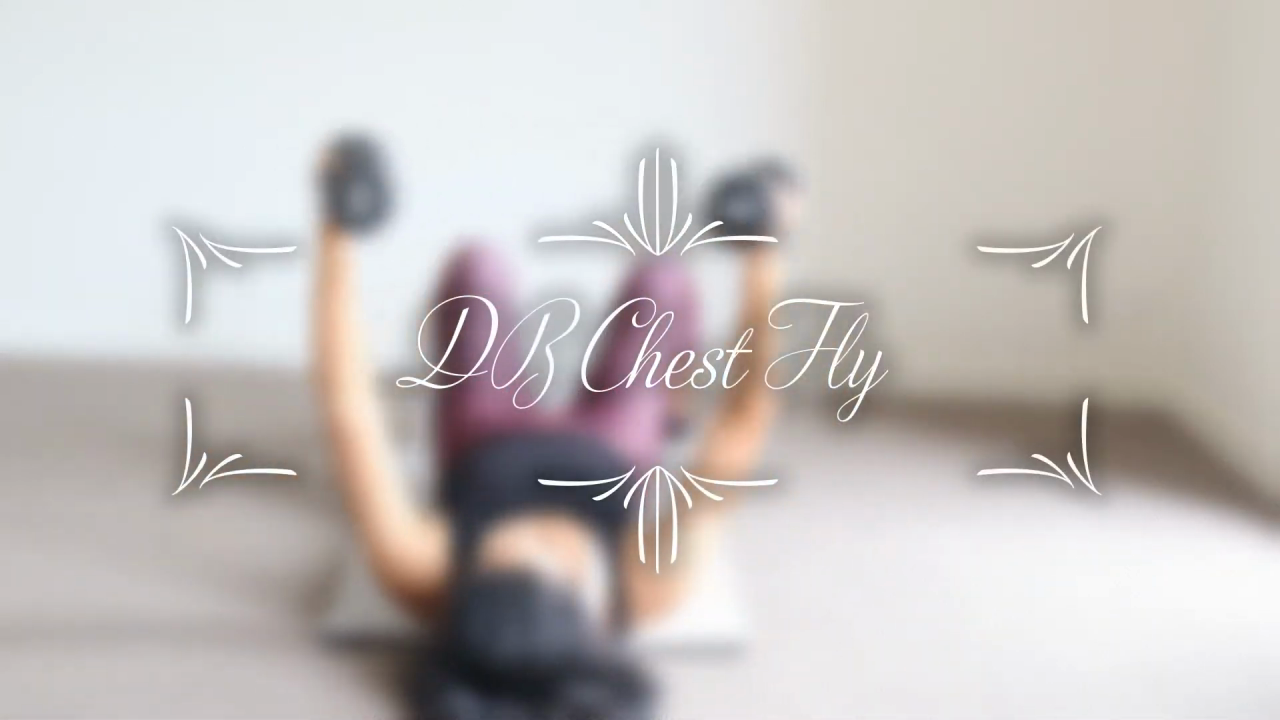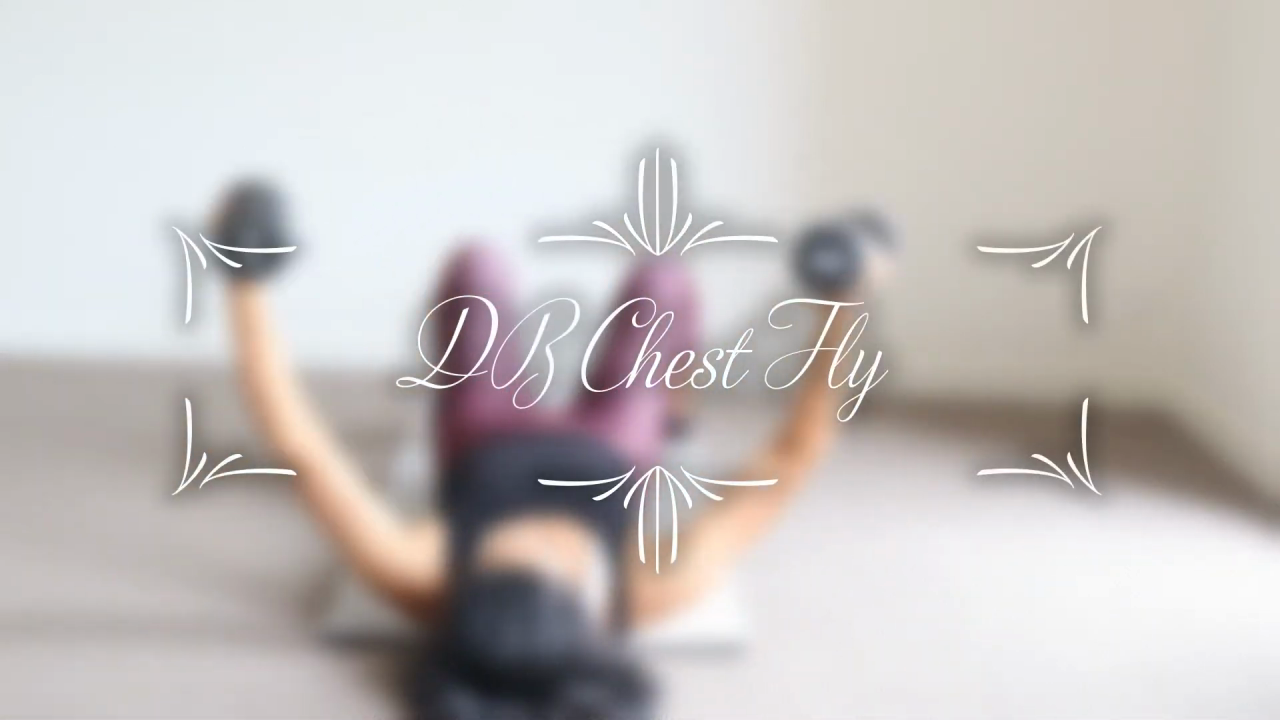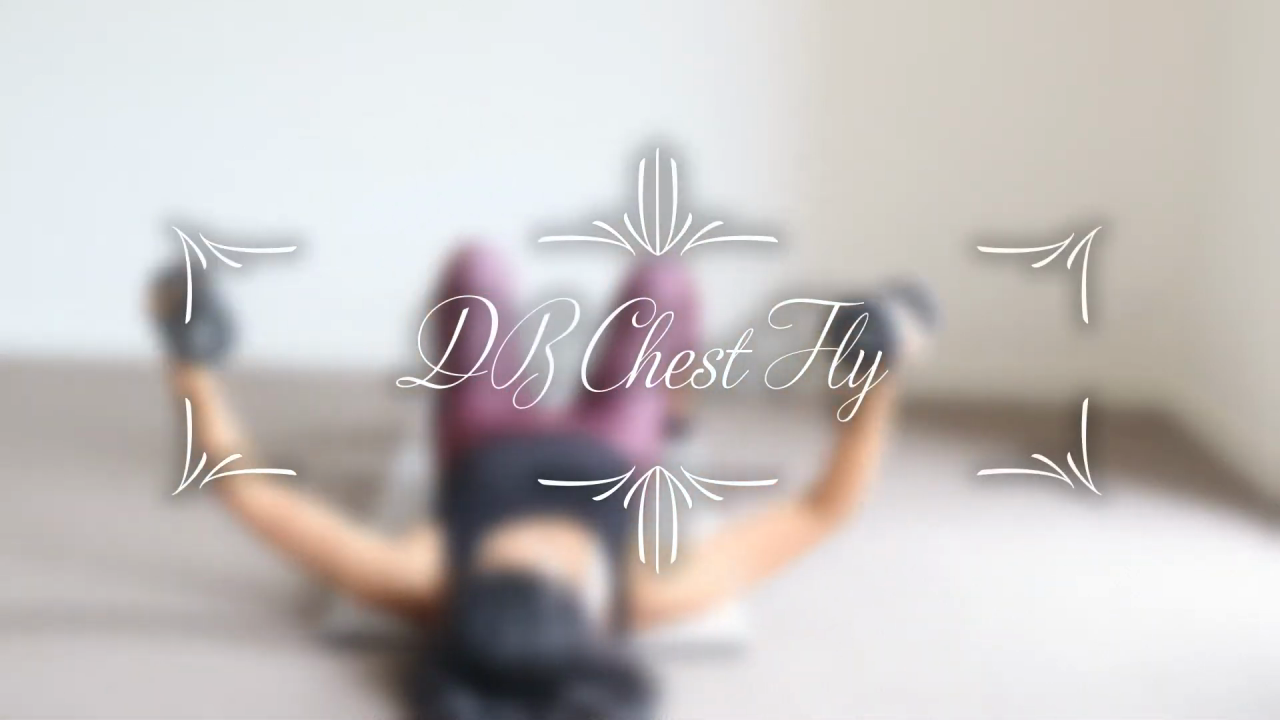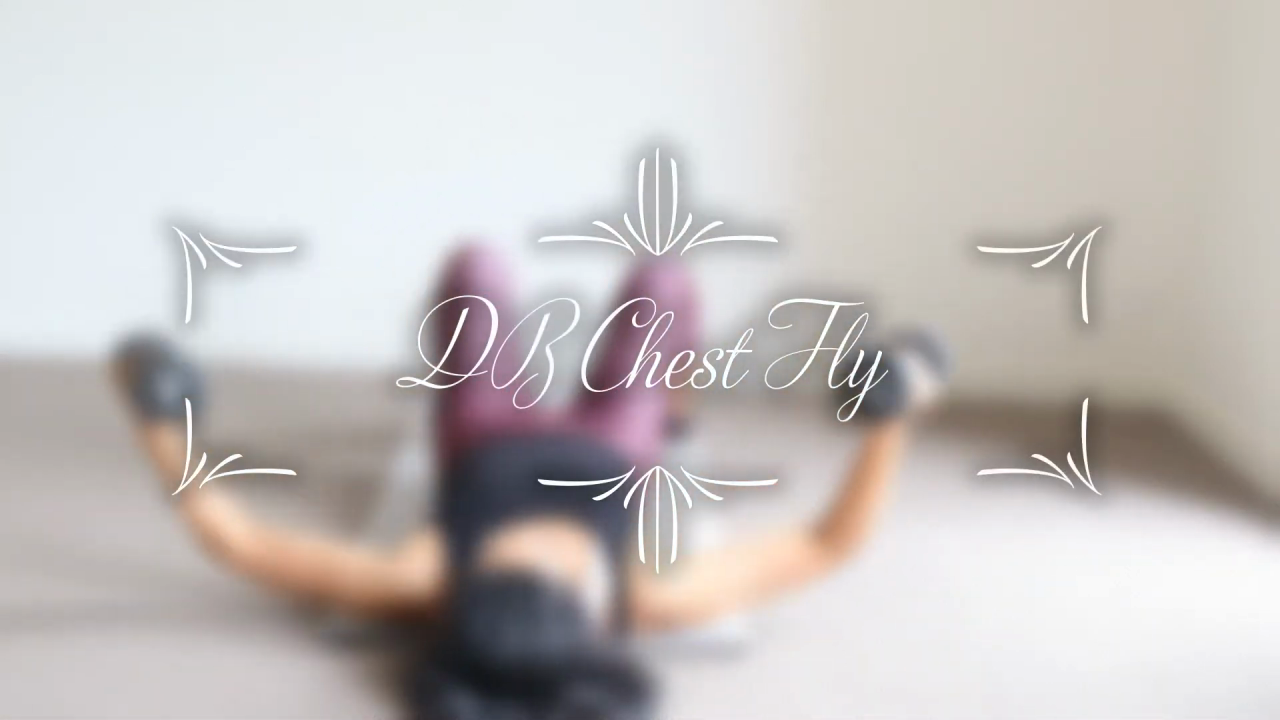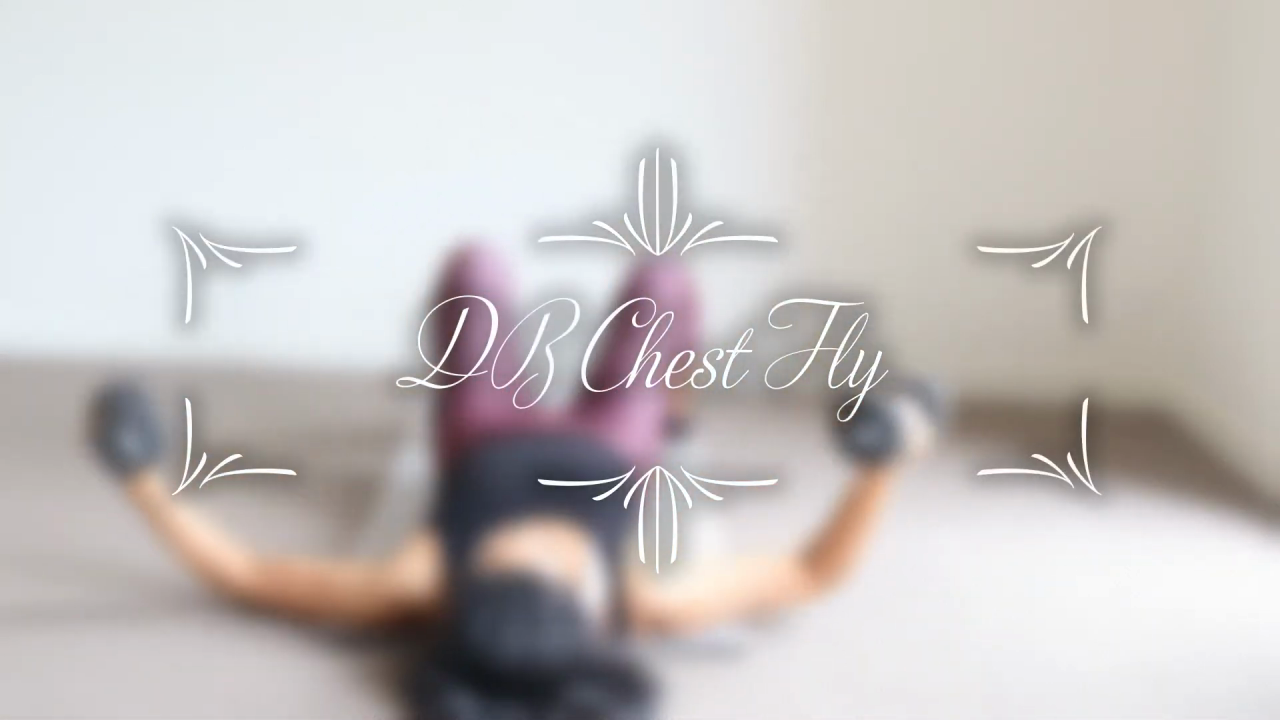
dt=0.2s
person 1, frame 1
left shoulder: (424, 575)
right shoulder: (645, 587)
left elbow: (350, 414)
right elbow: (741, 432)
left wrist: (339, 237)
right wrist: (760, 259)
left hip: (486, 447)
right hip: (610, 453)
left knee: (478, 265)
right knee: (662, 280)
right ankle: (664, 416)
person 1, frame 2
left shoulder: (424, 578)
right shoulder: (648, 591)
left elbow: (300, 447)
right elbow: (787, 466)
left wrist: (249, 287)
left hip: (486, 448)
right hip: (609, 454)
left knee: (477, 264)
right knee: (662, 277)
right ankle: (667, 415)
person 1, frame 3
left shoulder: (425, 584)
right shoulder: (649, 597)
left elbow: (255, 496)
right elbow: (822, 511)
left wrist: (193, 370)
right wrist: (881, 379)
left hip: (487, 448)
right hip: (607, 454)
left knee: (477, 263)
right knee: (663, 278)
right ankle: (672, 419)
person 1, frame 4
left shoulder: (424, 586)
right shoulder: (647, 601)
left elbow: (245, 545)
right elbow: (830, 544)
left wrist: (164, 438)
right wrist: (888, 424)
left hip: (486, 447)
right hip: (607, 450)
left knee: (475, 263)
right knee: (662, 278)
right ankle: (673, 417)
person 1, frame 5
left shoulder: (422, 590)
right shoulder: (638, 602)
left elbow: (243, 574)
right elbow: (815, 572)
left wrist: (147, 486)
right wrist: (878, 469)
left hip: (486, 449)
right hip: (604, 450)
left knee: (476, 263)
right knee: (663, 277)
right ankle: (672, 419)
